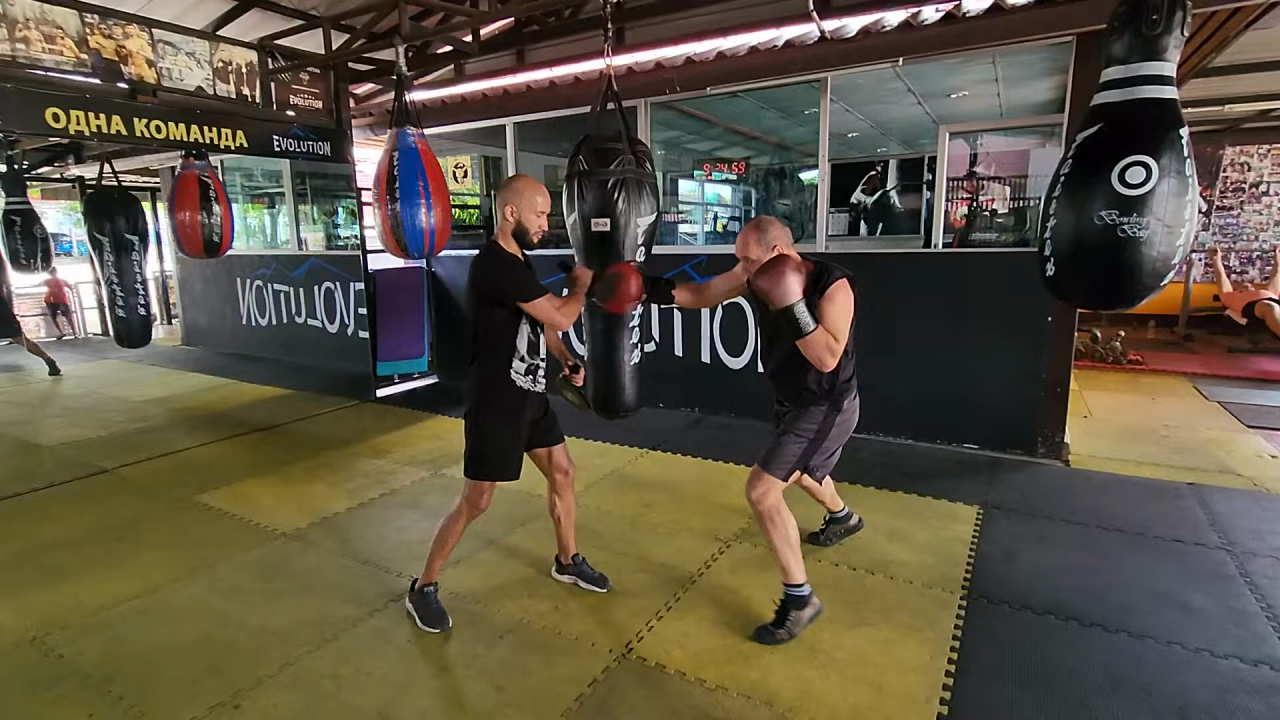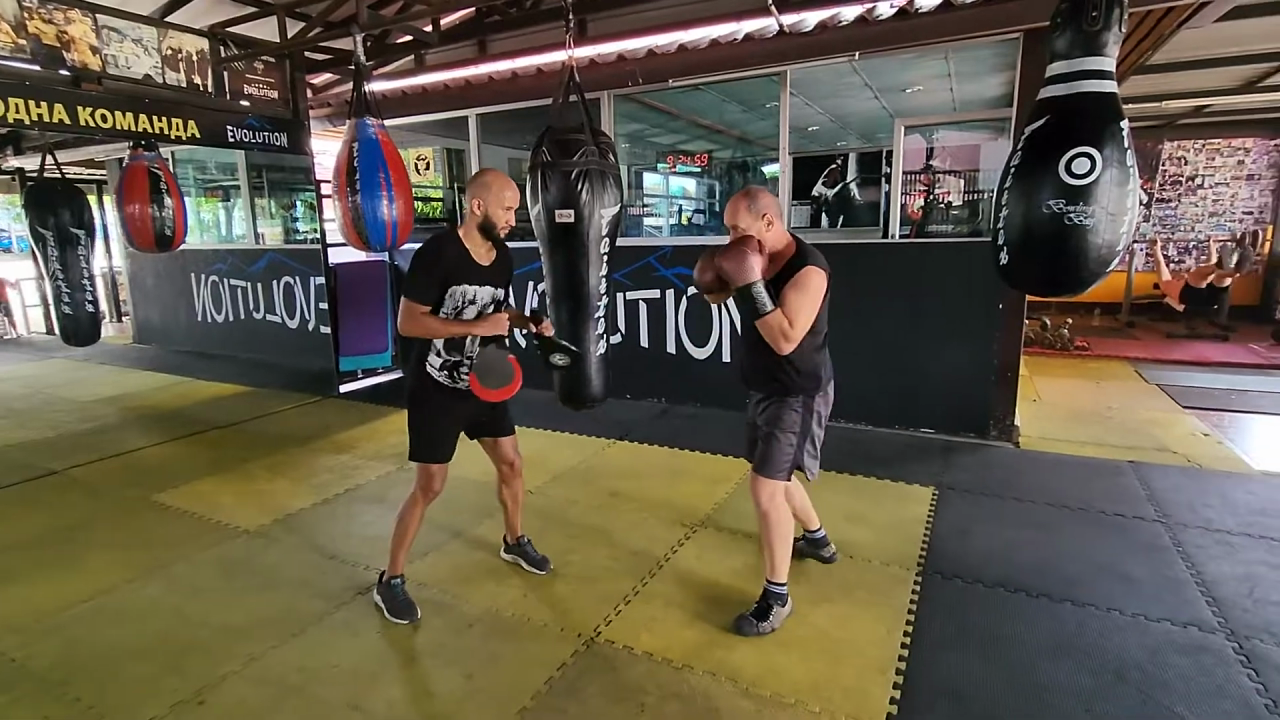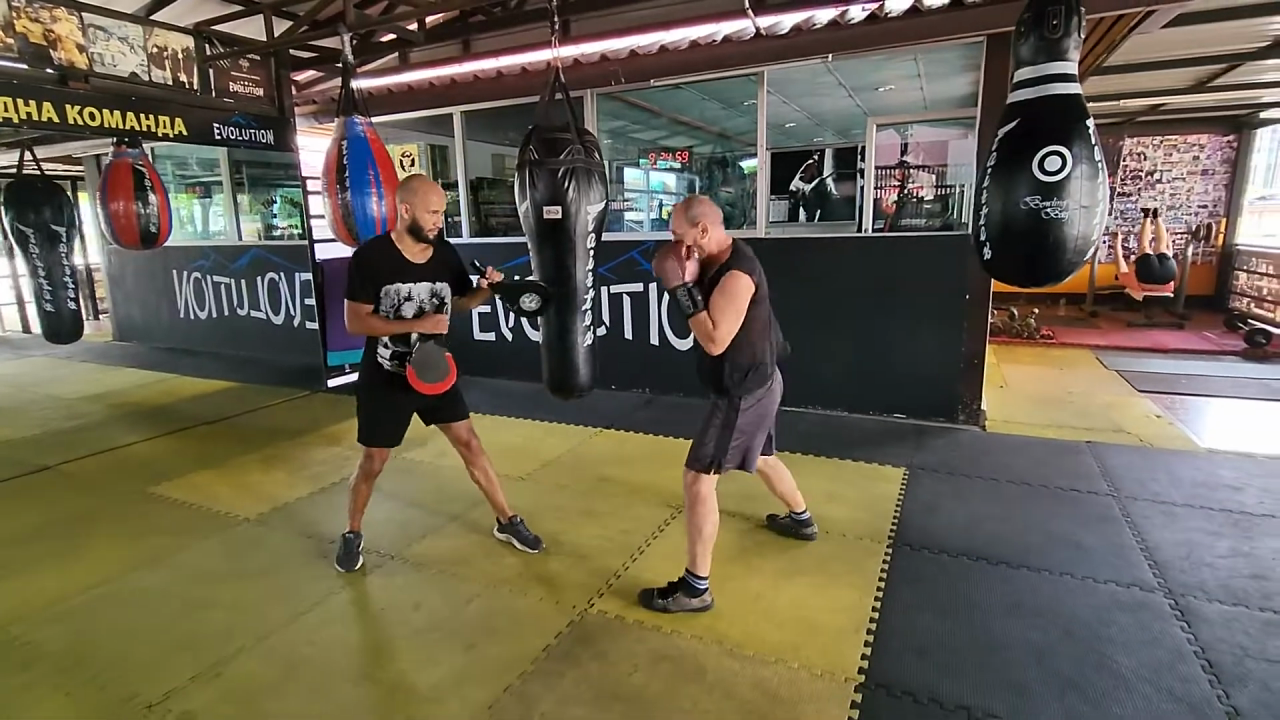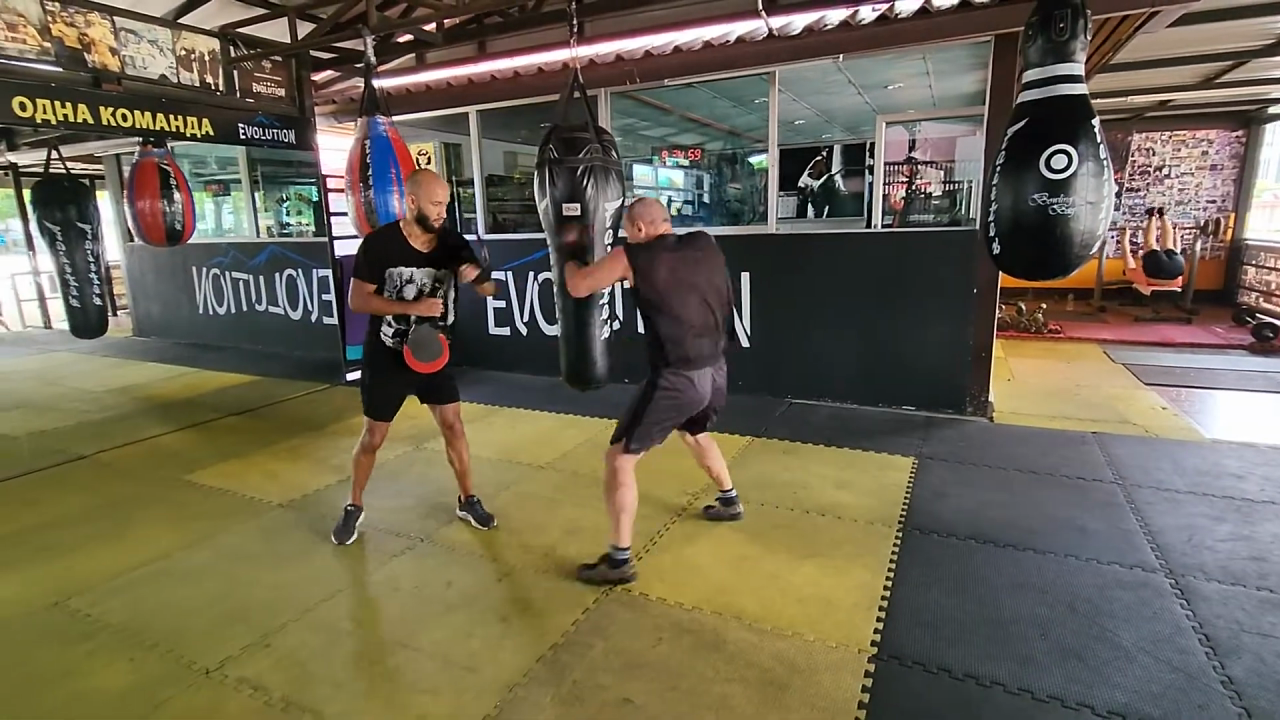
dt=0.5s
person 1, frame 1
left shoulder: (517, 260)
right shoulder: (496, 266)
right elbow: (559, 316)
left wrist: (568, 361)
right wrist: (580, 285)
left hip: (529, 393)
right hip: (497, 400)
left knee: (563, 473)
right knee: (475, 501)
left ankle: (568, 560)
right ankle: (424, 587)
person 1, frame 2
left shoulder: (502, 256)
right shoulder: (436, 254)
right elbow: (408, 322)
left wrist: (526, 322)
right wrist: (478, 327)
right hip: (436, 388)
left knee: (511, 464)
right knee: (429, 486)
left ankle: (514, 541)
right ankle: (390, 581)
person 1, frame 3
left shoulder: (445, 253)
right shoulder: (370, 258)
left elbow: (461, 301)
right elbow: (354, 322)
left wrist: (487, 288)
right wrist: (416, 324)
right hip: (384, 377)
left knee: (471, 446)
right knee: (373, 463)
left ankle: (508, 521)
right ankle: (352, 534)
person 1, frame 4
left shoulder: (453, 243)
right shoulder: (379, 243)
left elbow: (486, 290)
right elbow: (357, 300)
left wrist: (477, 274)
right wrist: (411, 306)
right hip: (387, 355)
left knee: (453, 427)
right knee: (373, 437)
left ankle: (468, 500)
right ankle: (354, 508)
person 2, frame 1
left shoulder: (834, 285)
right shoulder: (752, 277)
left elbow: (826, 358)
right elbow: (700, 293)
left wrist: (793, 309)
right wrist: (652, 288)
left hip: (828, 407)
right hip: (794, 401)
left knee: (762, 491)
right knee: (798, 469)
left ankle: (800, 600)
right ankle: (844, 517)
person 2, frame 2
left shoulder: (809, 271)
right shoulder: (748, 253)
left elbow: (784, 340)
right elbow: (716, 292)
left wrist: (752, 286)
right wrist: (712, 282)
left hip: (799, 396)
right hip: (764, 389)
left knee: (765, 491)
right knee: (775, 476)
left ankle: (777, 597)
right ankle: (818, 540)
person 2, frame 3
left shoulder: (735, 274)
right shoulder: (713, 260)
left elbow: (715, 341)
right elbow: (701, 307)
left wrist: (682, 288)
right wrist: (677, 279)
left hip: (744, 392)
right hip: (751, 385)
left knee: (698, 481)
right knee: (758, 457)
left ankle: (695, 587)
right ankle: (800, 519)
person 2, frame 4
left shoulder: (634, 255)
right shoulder: (705, 244)
left elbow: (578, 287)
left hip: (676, 378)
right hip: (715, 369)
left knee: (619, 458)
right knee: (696, 432)
left ankle: (619, 559)
right ankle: (729, 500)
